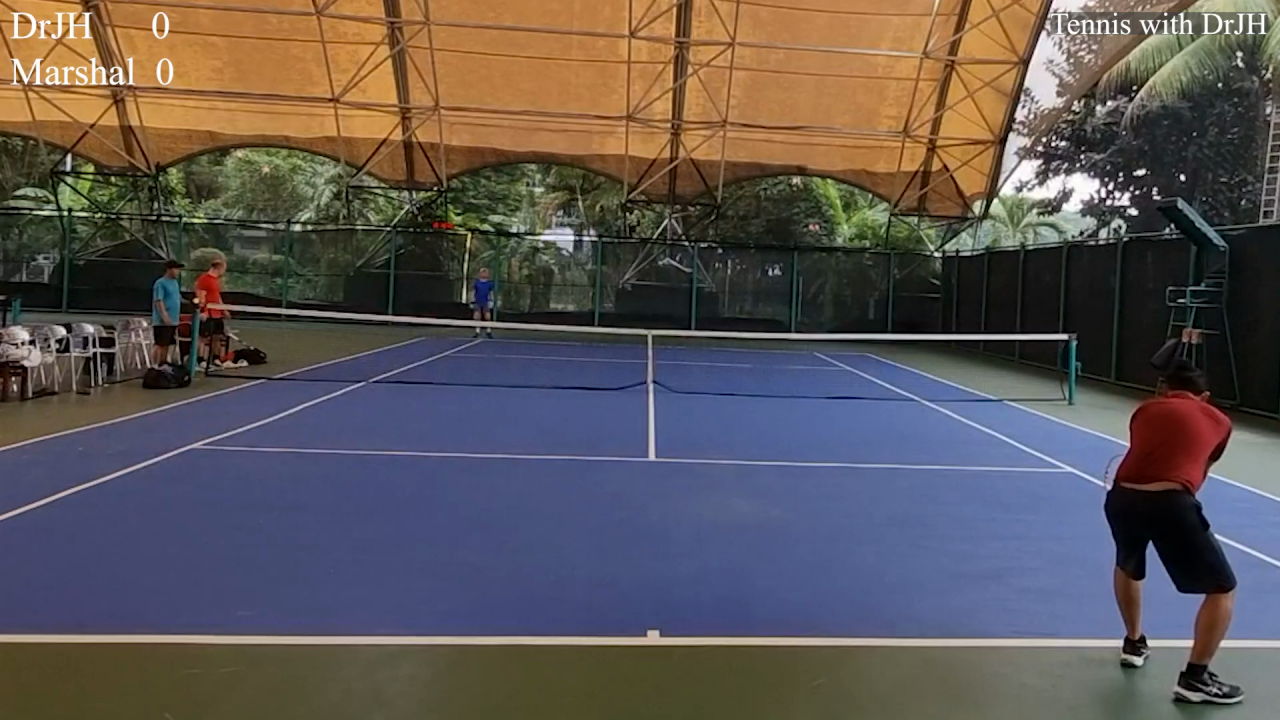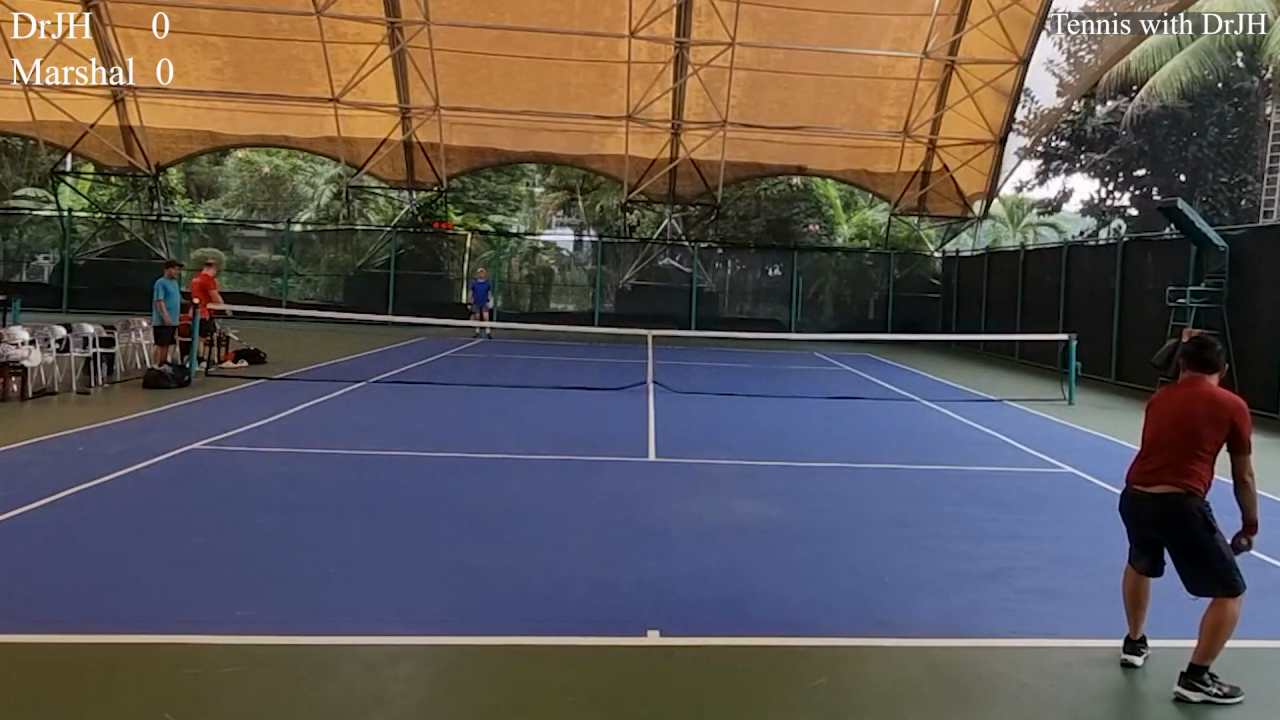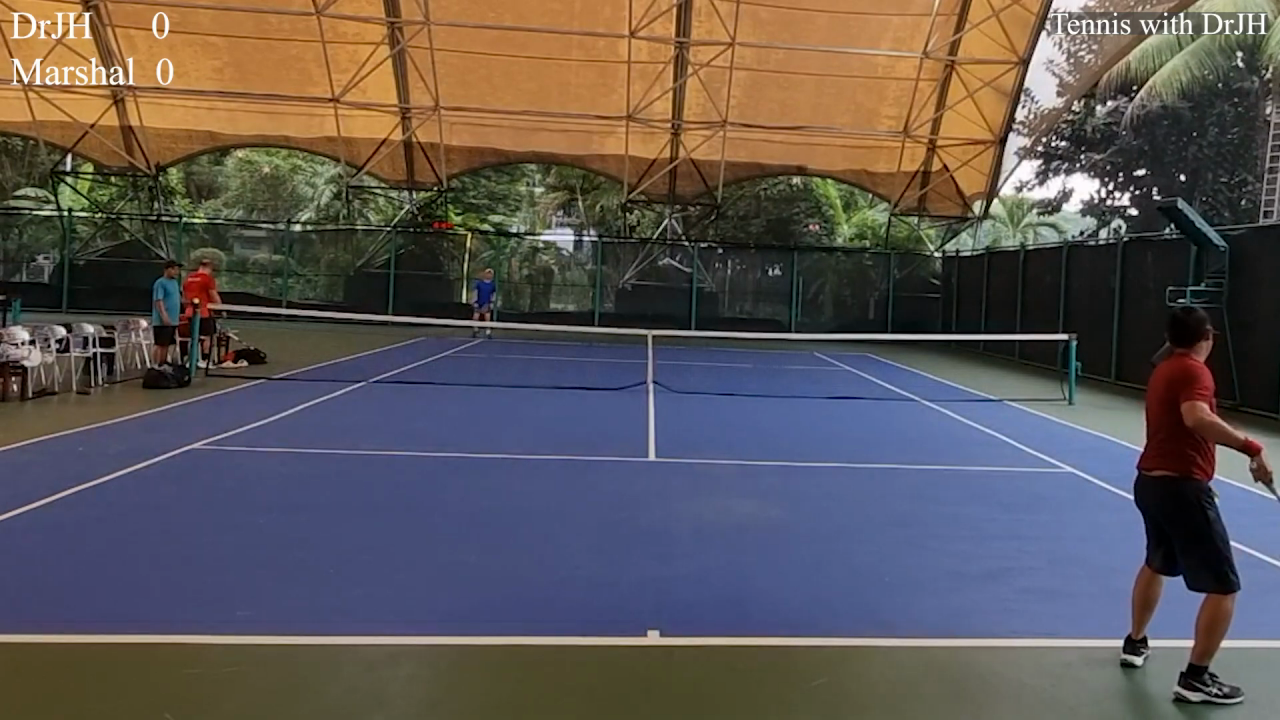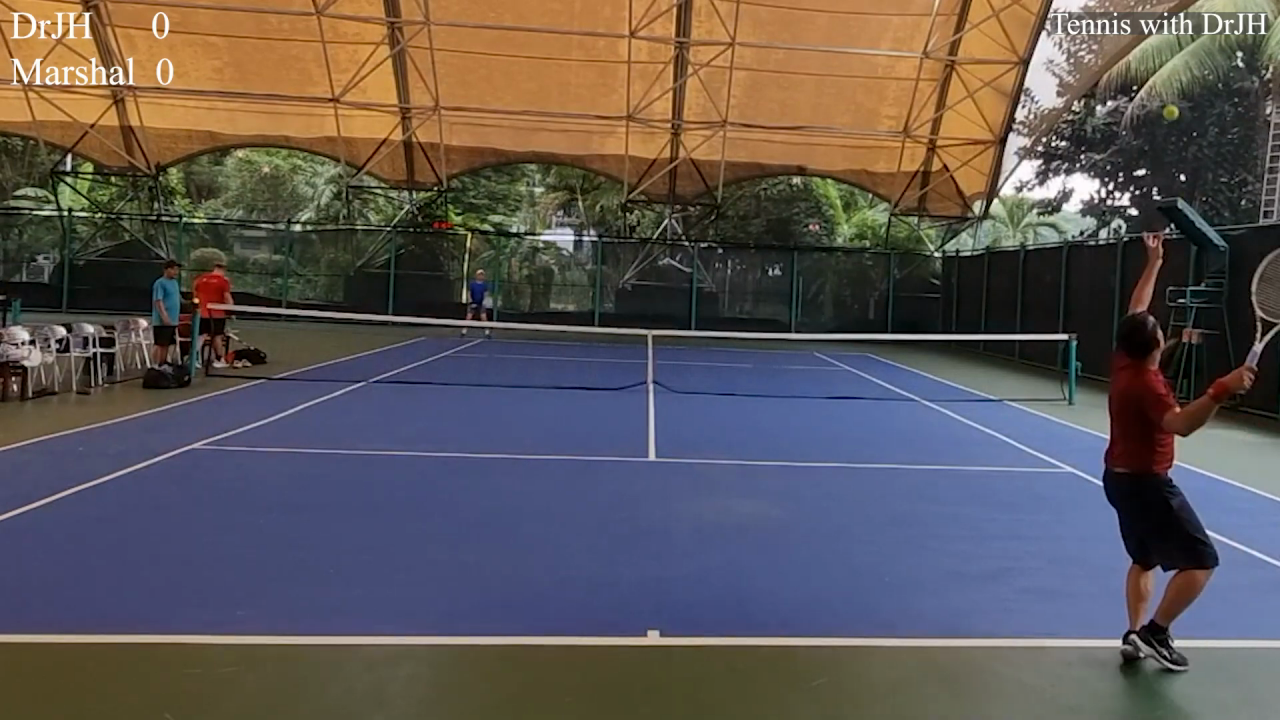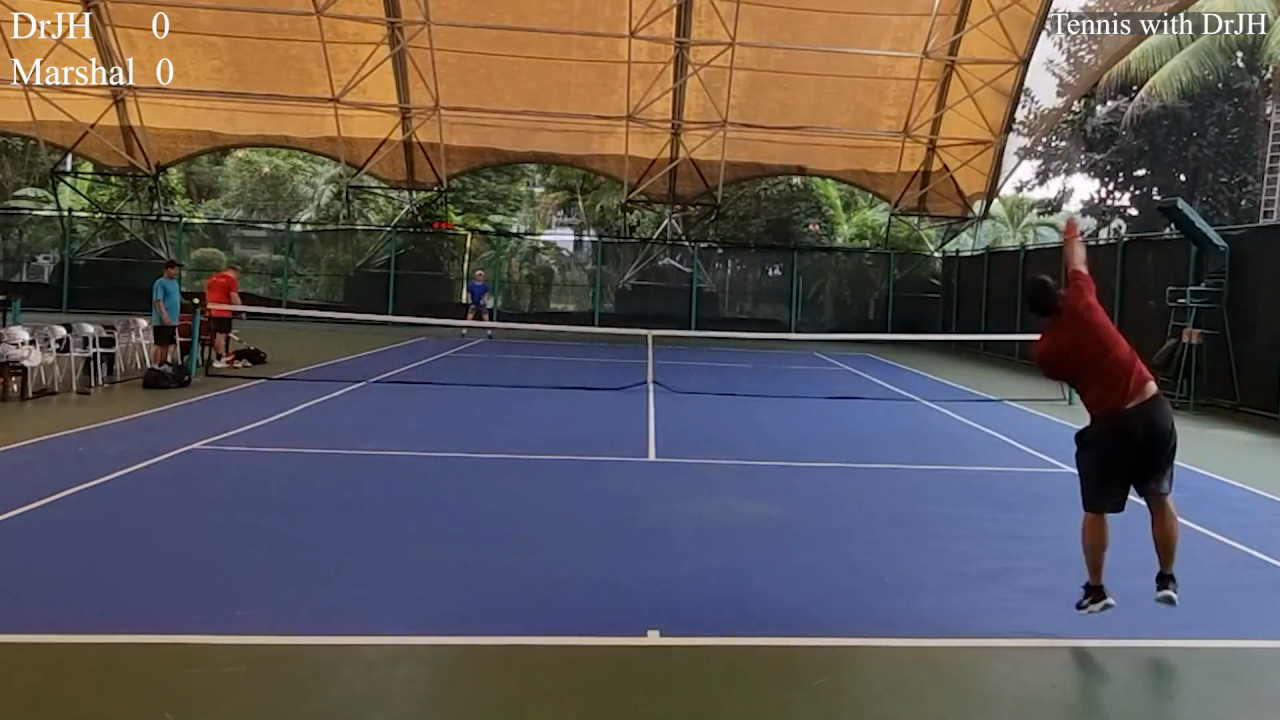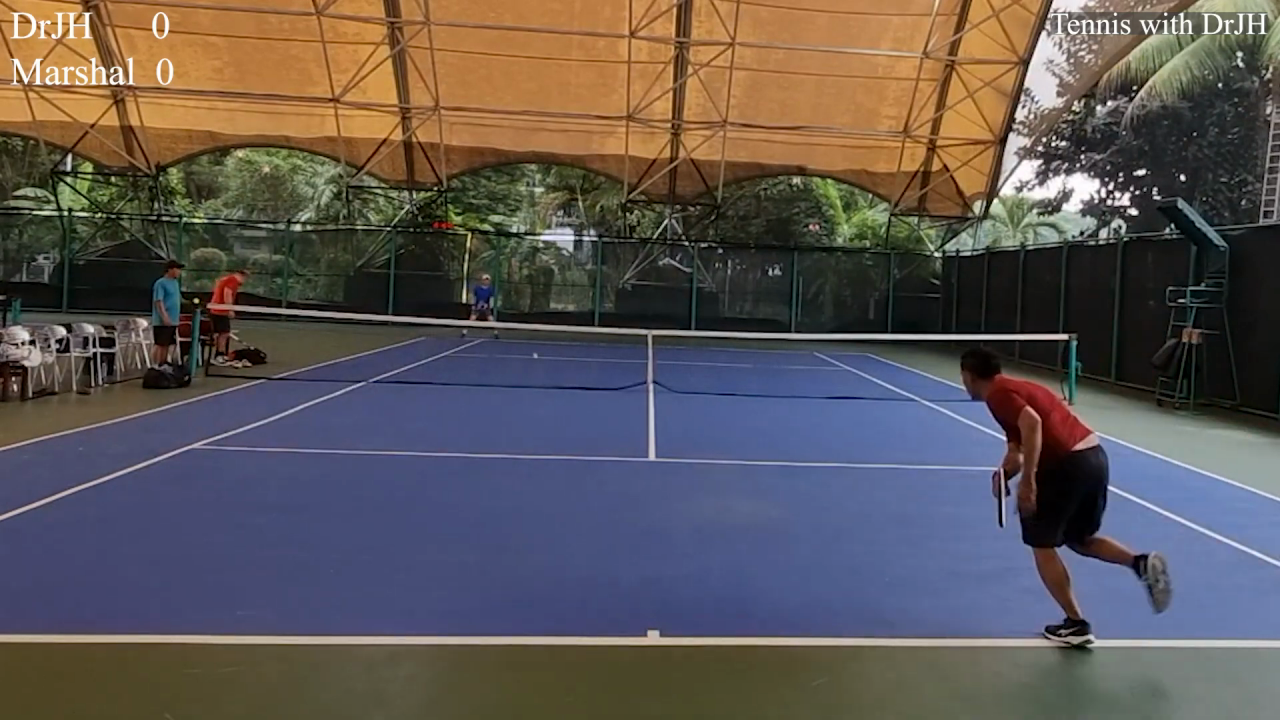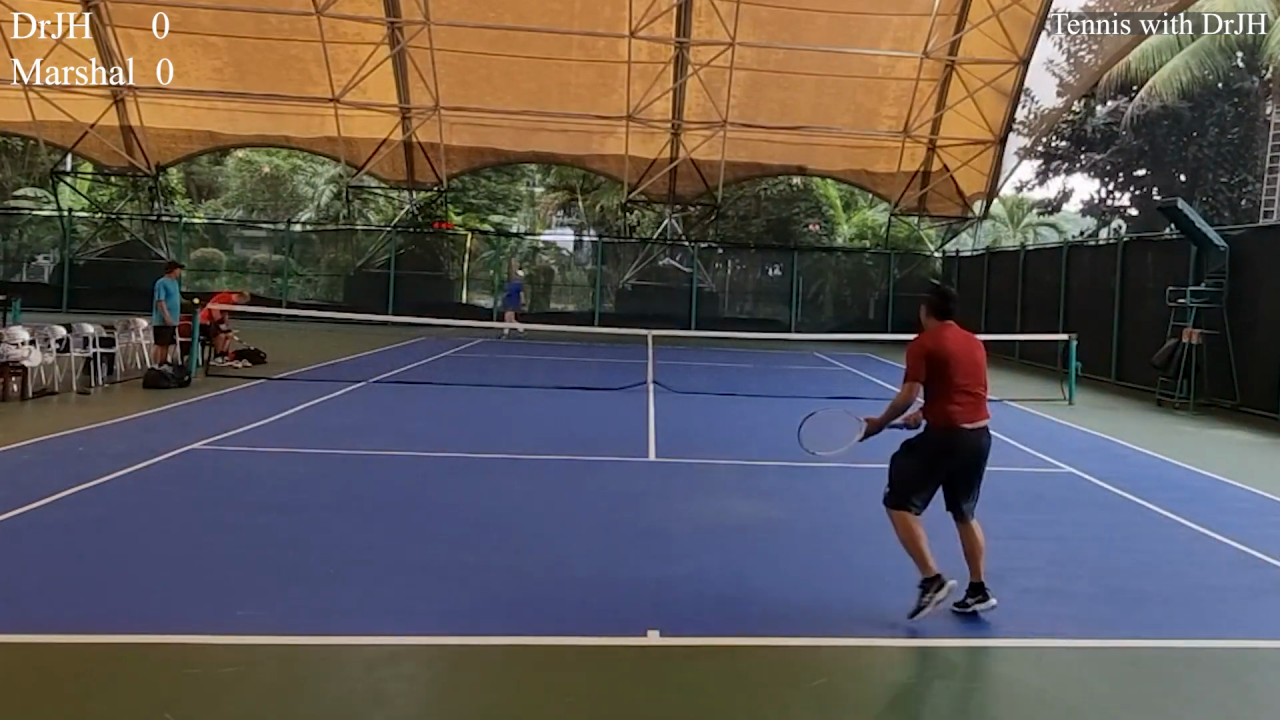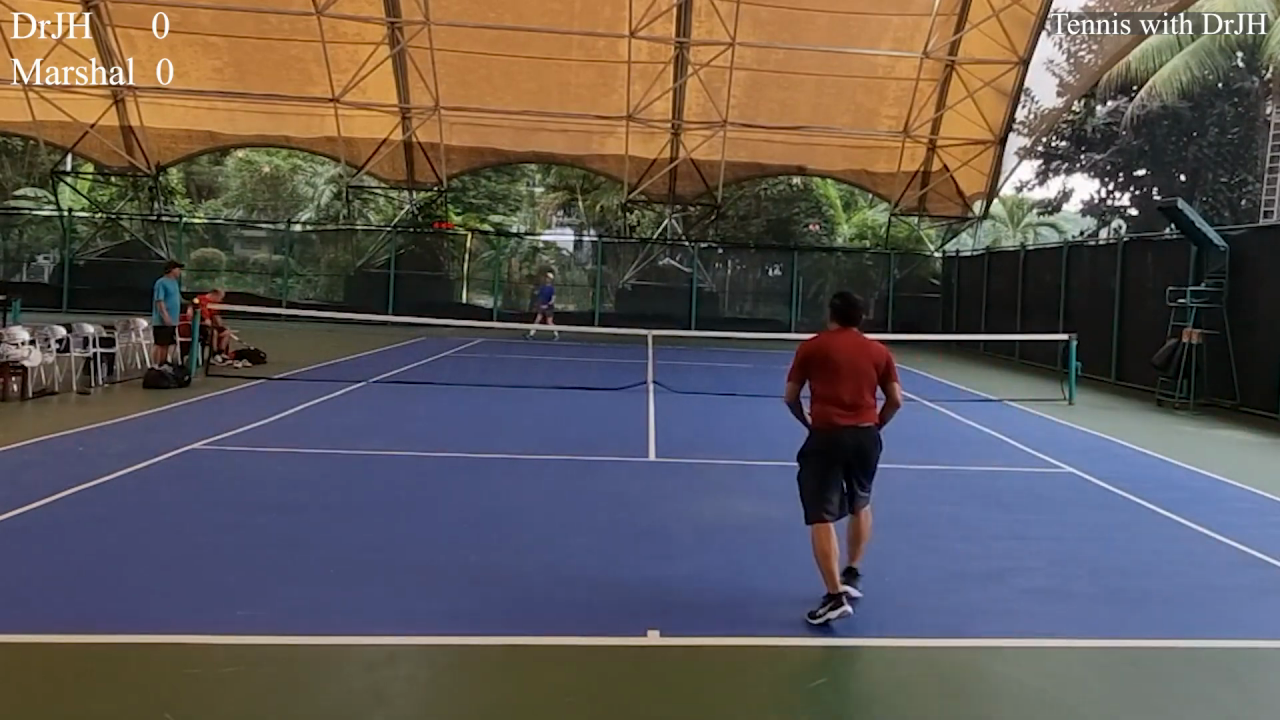
dt=0.5s
person 1, frame 1
left shoulder: (1145, 410)
right shoulder: (1219, 421)
left hip: (1124, 497)
right hip: (1171, 503)
left knee: (1127, 566)
right knee: (1221, 589)
left ankle: (1134, 643)
right ankle: (1195, 678)
person 1, frame 2
left shoulder: (1160, 398)
right shoulder: (1231, 405)
right elbow: (1243, 475)
right wrist: (1250, 526)
left hip: (1134, 497)
right hip: (1179, 505)
left knee: (1139, 565)
right knee: (1230, 591)
left ankle: (1134, 643)
right ankle: (1195, 678)
person 1, frame 3
left shoulder: (1163, 371)
right shoulder: (1194, 372)
right elbow: (1196, 419)
right wrist: (1251, 448)
left hip: (1149, 483)
right hip: (1183, 489)
left knee: (1155, 566)
right knee: (1223, 587)
left ankle: (1135, 643)
right ankle: (1195, 677)
person 1, frame 4
left shoulder: (1123, 363)
right shoulder: (1146, 384)
left elbow: (1135, 312)
right elbow: (1181, 424)
left wrist: (1153, 263)
right wrist: (1221, 391)
left hip: (1119, 479)
right hip: (1147, 484)
left knee: (1144, 560)
right knee: (1200, 561)
left ankle: (1136, 634)
right ankle: (1154, 630)
person 1, frame 5
left shoulder: (1044, 351)
right shoulder: (1081, 306)
right elbow: (1076, 266)
right wrist: (1071, 236)
left hip: (1109, 426)
right hip: (1152, 413)
left knee: (1096, 511)
right knee: (1160, 499)
left ankle: (1095, 590)
right ankle: (1167, 579)
person 1, frame 6
left shoulder: (998, 395)
right shoulder: (1019, 387)
left elbow: (1032, 424)
right elbow: (1018, 447)
left wrist: (1028, 483)
right wrist: (1003, 475)
left hip: (1071, 465)
right hip: (1094, 457)
left knee: (1042, 545)
right knee: (1082, 539)
left ankle: (1076, 625)
right ankle: (1141, 562)
person 1, frame 7
left shoulder: (923, 343)
right shoulder: (975, 343)
left elbow: (908, 394)
left wrist: (880, 423)
right wrist: (925, 412)
left hip: (946, 436)
right hip: (980, 436)
left knee: (899, 506)
right knee: (965, 515)
left ankle: (933, 579)
right ankle: (978, 591)
person 1, frame 8
left shoulder: (812, 347)
right shoulder: (879, 352)
left elbow: (790, 397)
right elbow: (895, 400)
left wrist: (808, 423)
left hip: (827, 438)
right hip: (865, 438)
left knee: (822, 519)
right knee: (859, 505)
left ankle: (835, 597)
right ankle: (852, 575)
